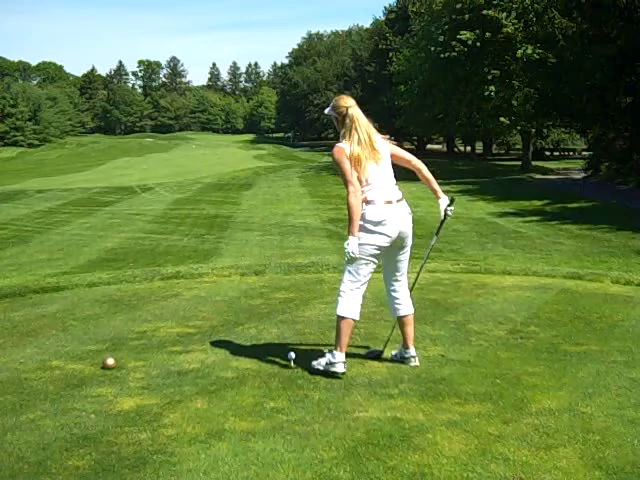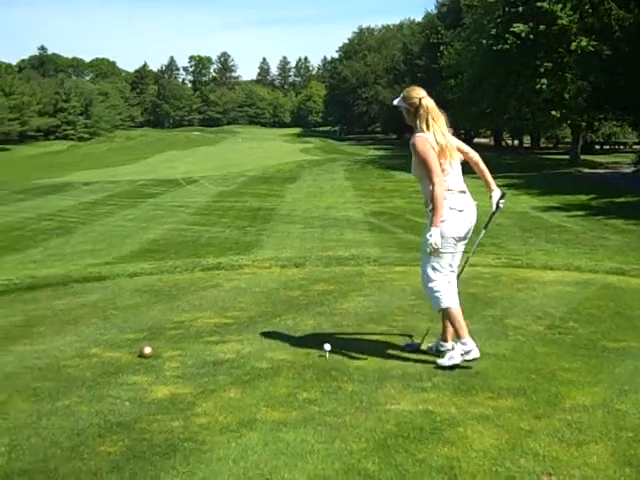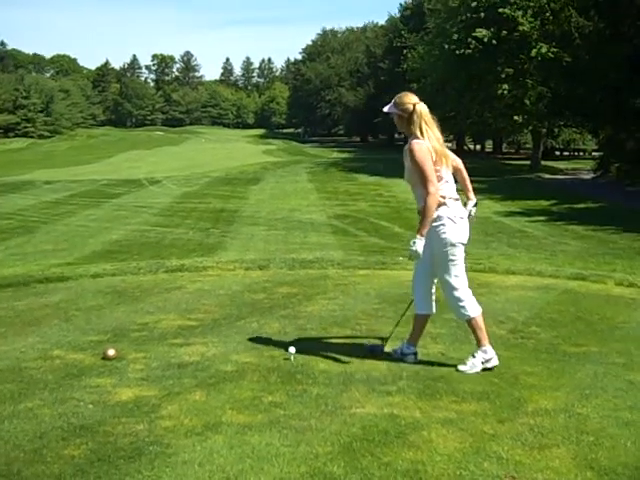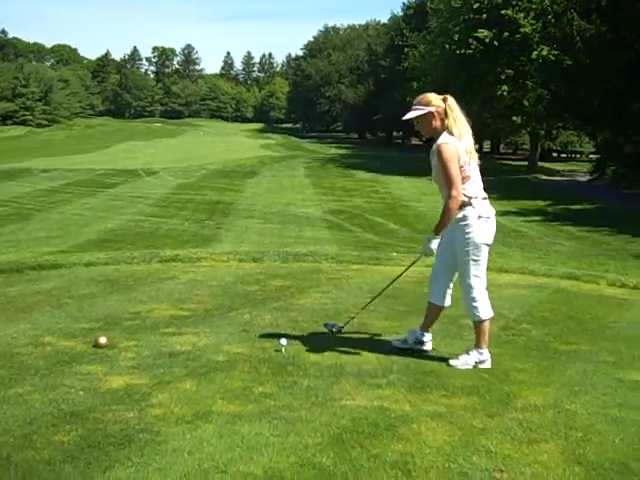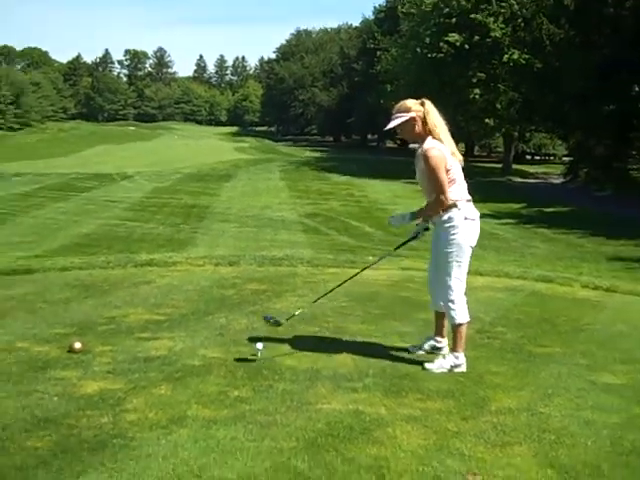
dt=0.3s
person 1, frame 1
left shoulder: (341, 149)
right shoulder: (378, 141)
left elbow: (354, 192)
right elbow: (418, 164)
left wrist: (352, 236)
right wrist: (441, 196)
left hip: (376, 221)
right hip: (401, 215)
left knee: (351, 288)
right knee: (398, 285)
left ankle: (337, 357)
right ankle: (409, 350)
person 1, frame 2
left shoulder: (419, 139)
right shoulder: (441, 134)
left elbow: (438, 182)
right elbow: (474, 157)
left wrist: (434, 226)
right wrist: (493, 190)
left hip: (449, 212)
right hip: (465, 207)
left knee: (435, 278)
right knee: (446, 277)
left ankle: (465, 343)
right ankle: (446, 343)
person 1, frame 3
left shoulder: (417, 147)
right shoulder: (430, 141)
left elbow: (433, 193)
right elbow: (458, 164)
left wrist: (419, 235)
right wrist: (470, 198)
left hip: (446, 221)
right hip: (444, 220)
left knee: (455, 287)
right knee: (422, 283)
left ankle: (486, 352)
right ankle: (410, 346)
person 1, frame 4
left shoulder: (444, 146)
right shoulder: (452, 140)
left elbow: (455, 195)
right elbow: (467, 176)
left wrist: (435, 235)
left hip: (473, 220)
right hip: (463, 219)
left knee: (472, 286)
right knee: (440, 276)
left ankle: (481, 353)
right ankle: (423, 335)
person 1, frame 5
left shoulder: (432, 151)
right shoulder: (428, 146)
left elbow: (442, 199)
left wrist: (410, 217)
right wrist: (424, 221)
left hip: (458, 222)
right hip: (446, 222)
left knee: (452, 289)
right knee: (436, 283)
left ankle: (457, 357)
right ankle: (439, 340)
